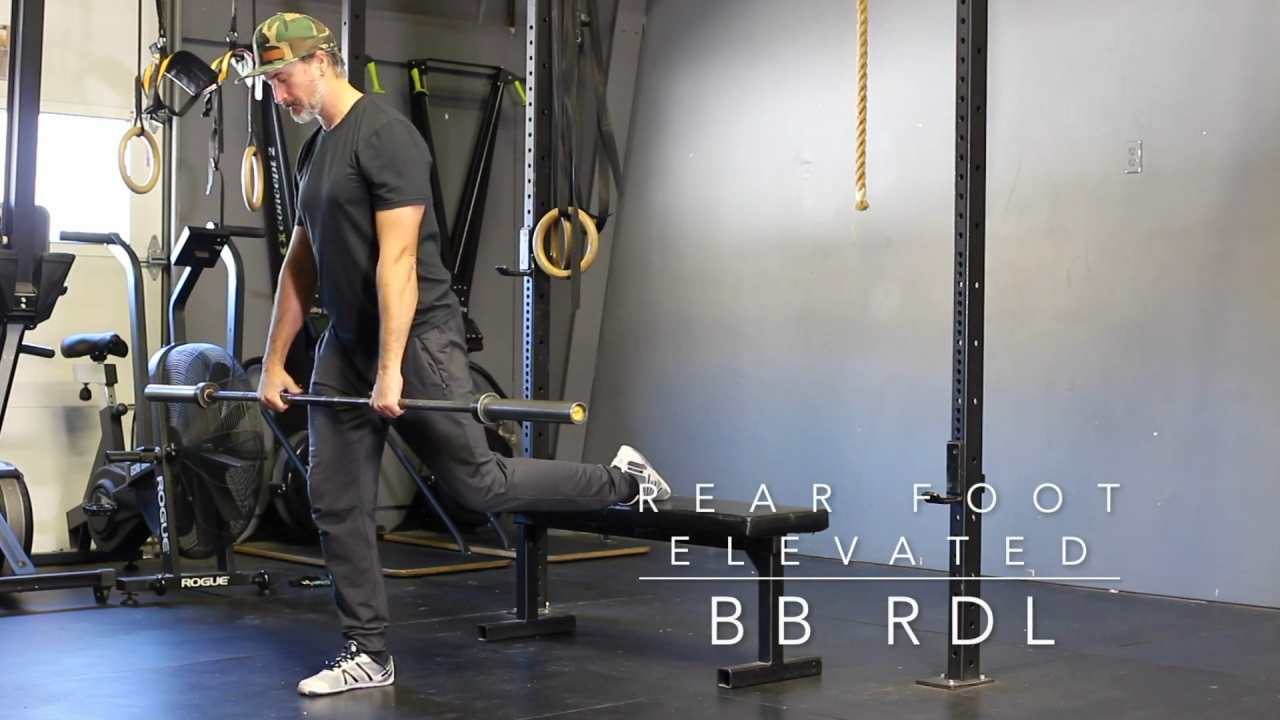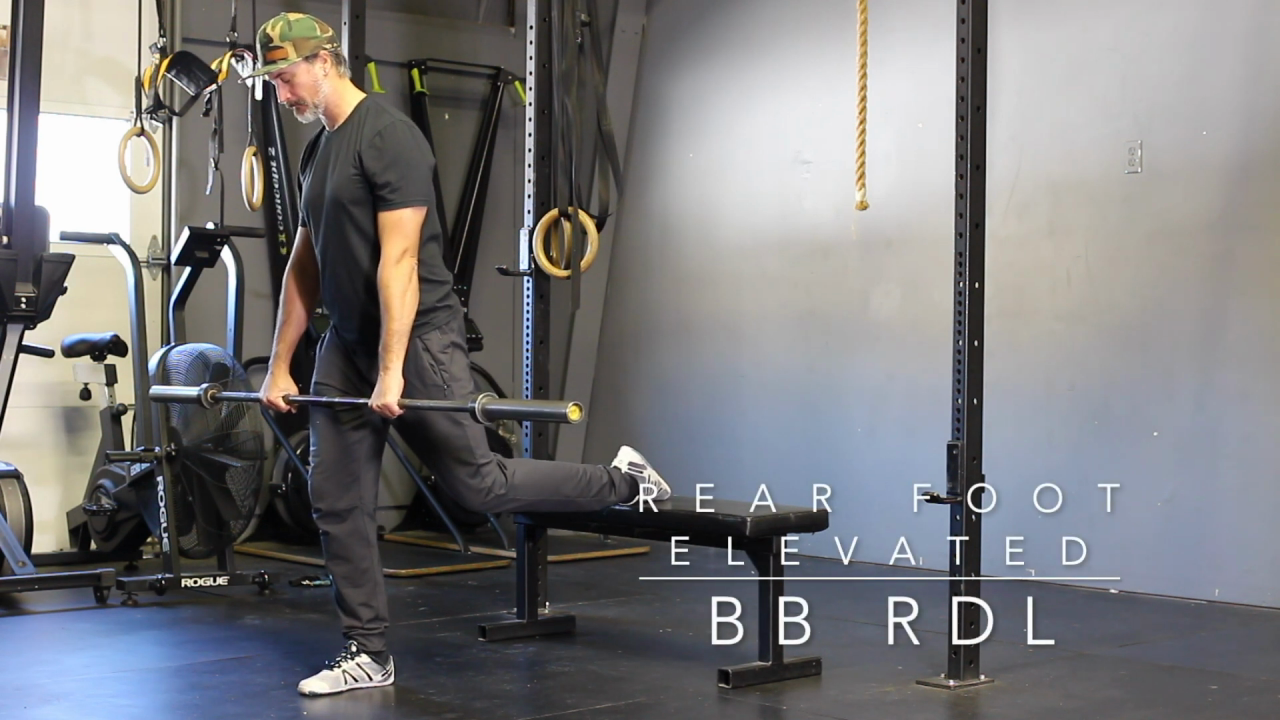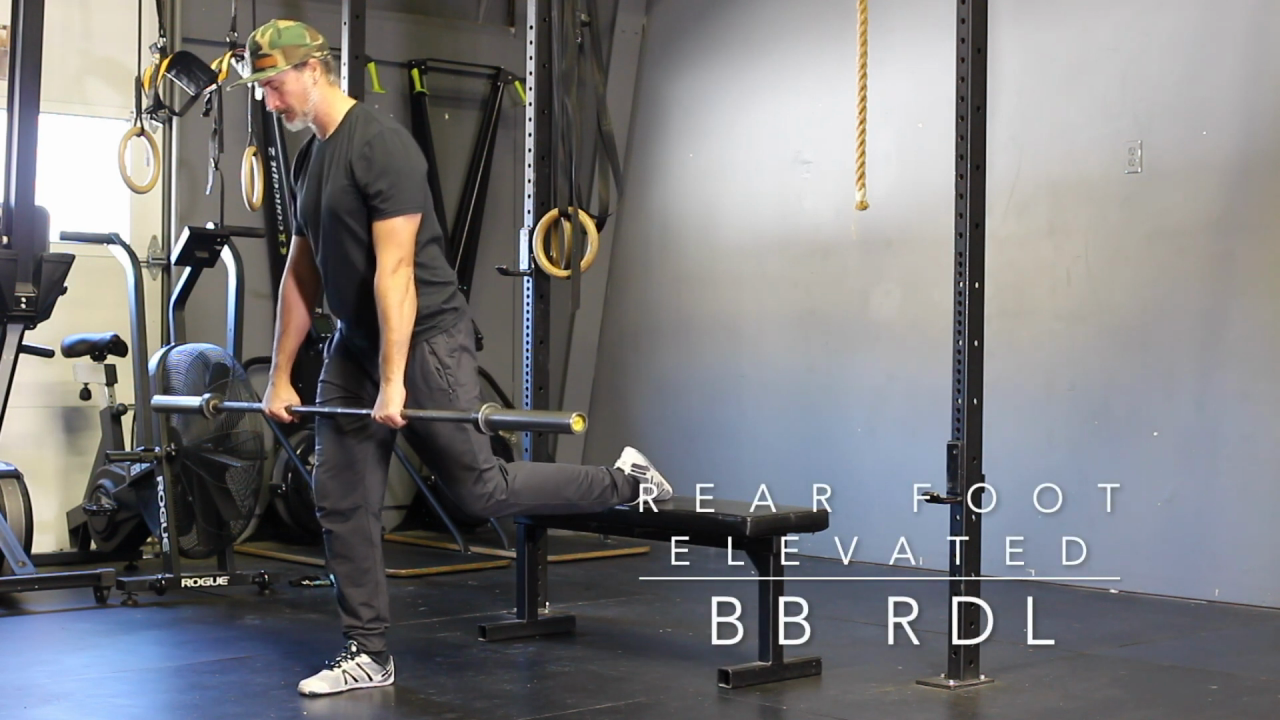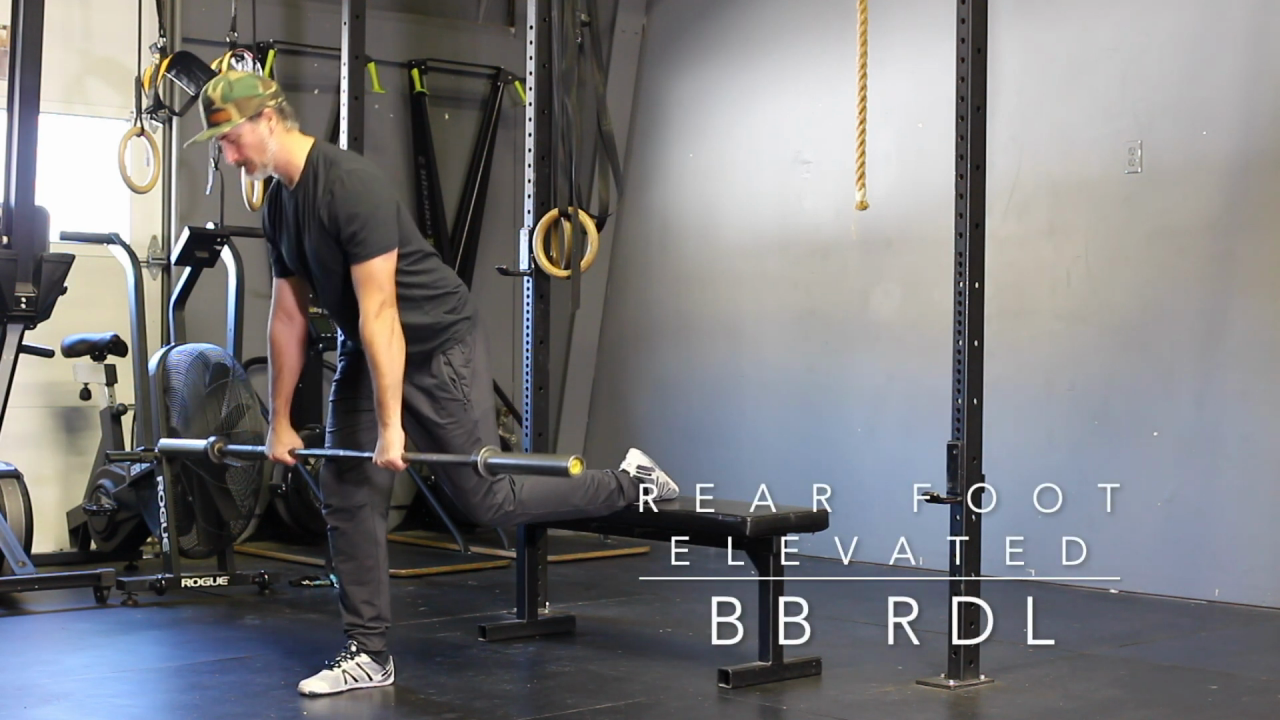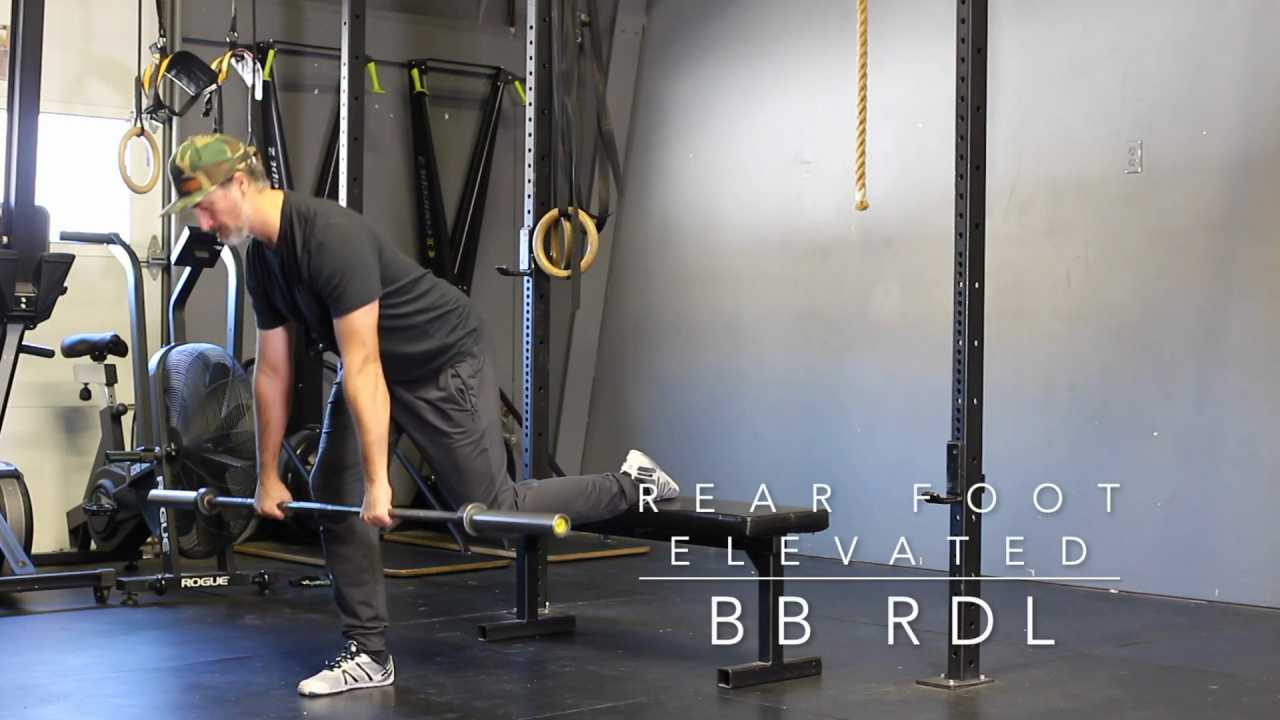
dt=0.5s
person 1, frame 1
left shoulder: (385, 136)
right shoulder: (314, 150)
left elbow: (397, 260)
right elbow: (301, 266)
left wrist: (391, 370)
right wrist: (274, 363)
left hip: (415, 338)
right hip: (345, 343)
left knee: (478, 483)
right knee: (336, 502)
left ankle: (623, 480)
right ankle: (366, 654)
person 1, frame 2
left shoulder: (389, 136)
right shoulder: (317, 150)
left elbow: (399, 261)
right elbow: (305, 266)
left wrist: (392, 370)
right wrist: (279, 366)
left hip: (416, 340)
right hip: (345, 344)
left knee: (479, 483)
right knee: (337, 503)
left ankle: (622, 481)
right ankle: (367, 653)
person 1, frame 3
left shoulder: (381, 145)
right shoulder: (309, 159)
left elbow: (395, 270)
right elbow: (301, 276)
left wrist: (394, 382)
right wrist: (280, 377)
left hip: (425, 341)
right hip: (353, 344)
left knee: (479, 488)
right knee: (341, 501)
left ankle: (626, 481)
right ankle: (367, 654)
person 1, frame 4
left shoulder: (351, 184)
right shoulder: (279, 203)
left elbow: (381, 312)
right elbow: (288, 317)
left wrist: (391, 426)
right wrist: (280, 422)
left hip: (438, 348)
right hip: (366, 351)
left knee: (486, 497)
right knee: (347, 499)
left ankle: (629, 483)
right ankle: (368, 653)
person 1, frame 5
left shoulder: (332, 237)
right shoulder: (260, 260)
left elbow: (362, 366)
right elbow: (272, 370)
left wrist: (378, 481)
right wrist: (267, 476)
left hip: (447, 362)
right hip: (381, 365)
left knee: (490, 508)
right knee: (334, 496)
left ankle: (633, 483)
right ankle: (367, 654)
